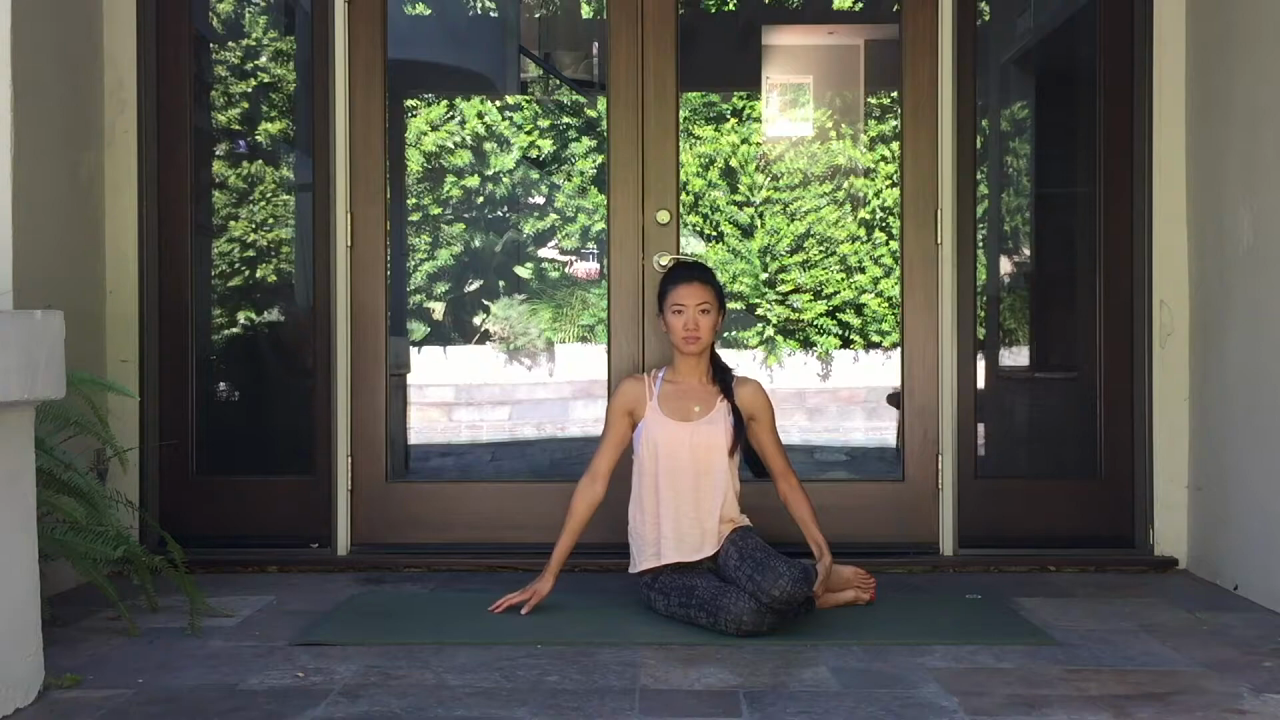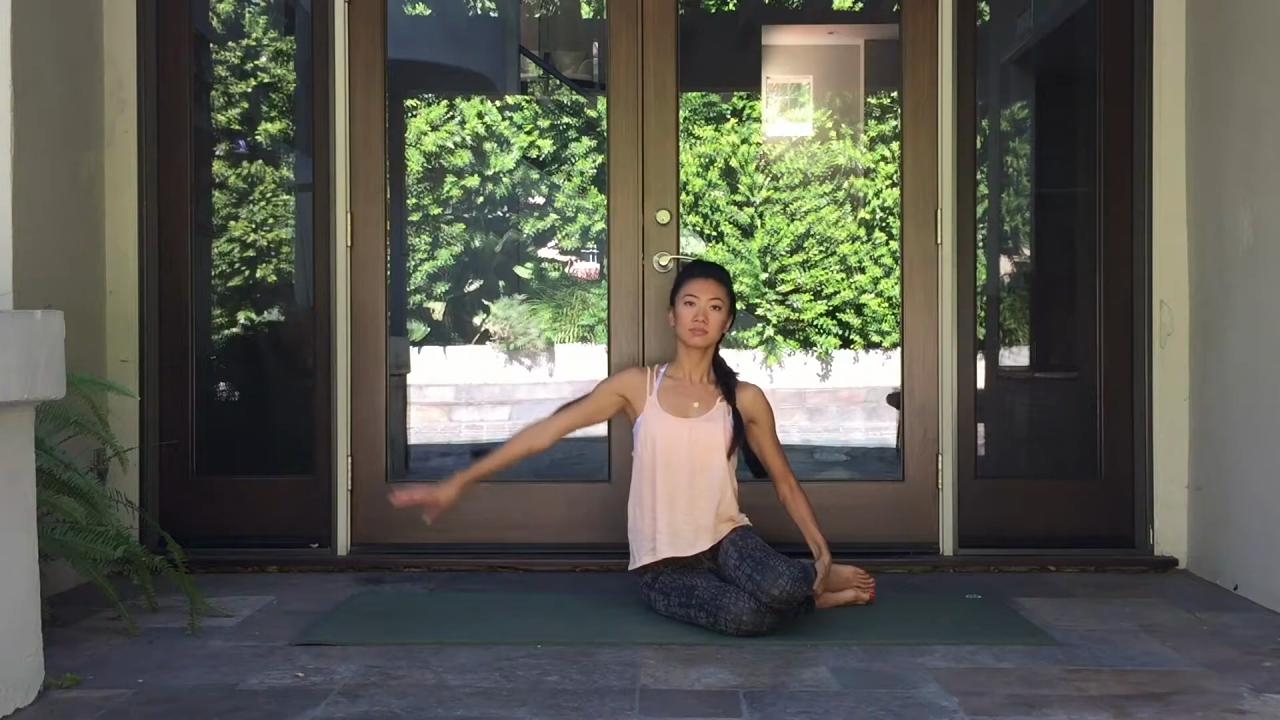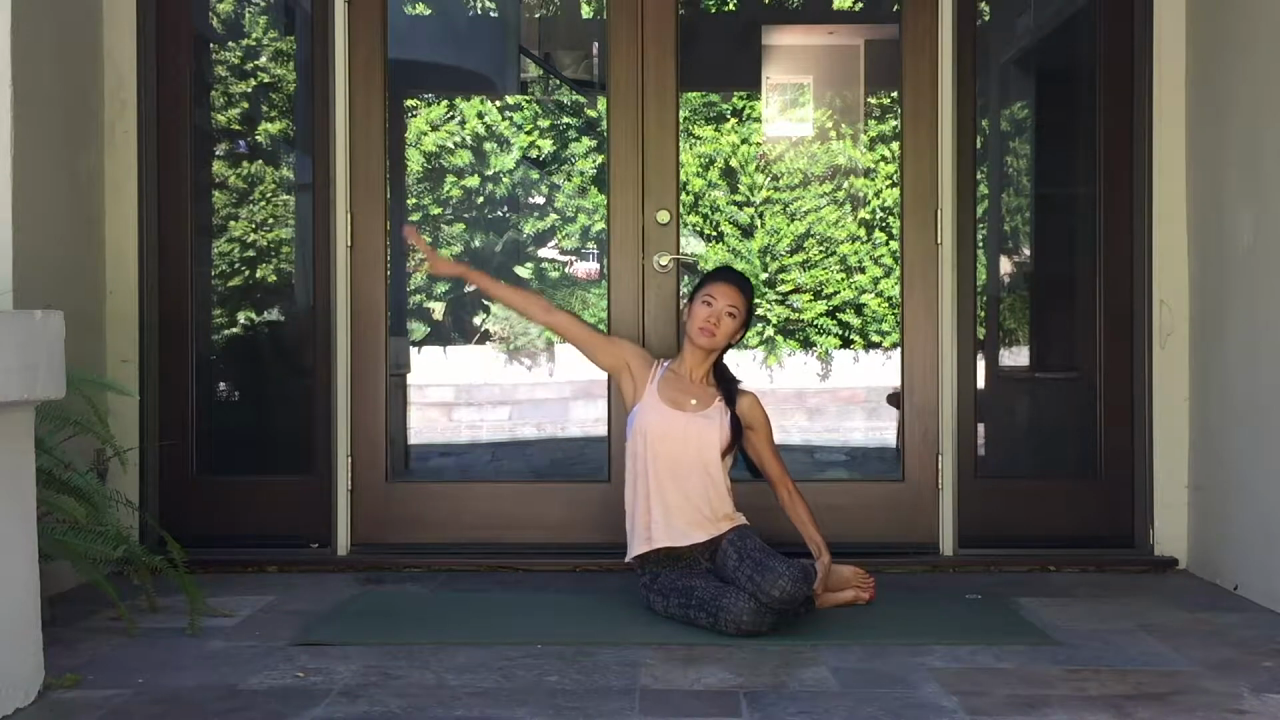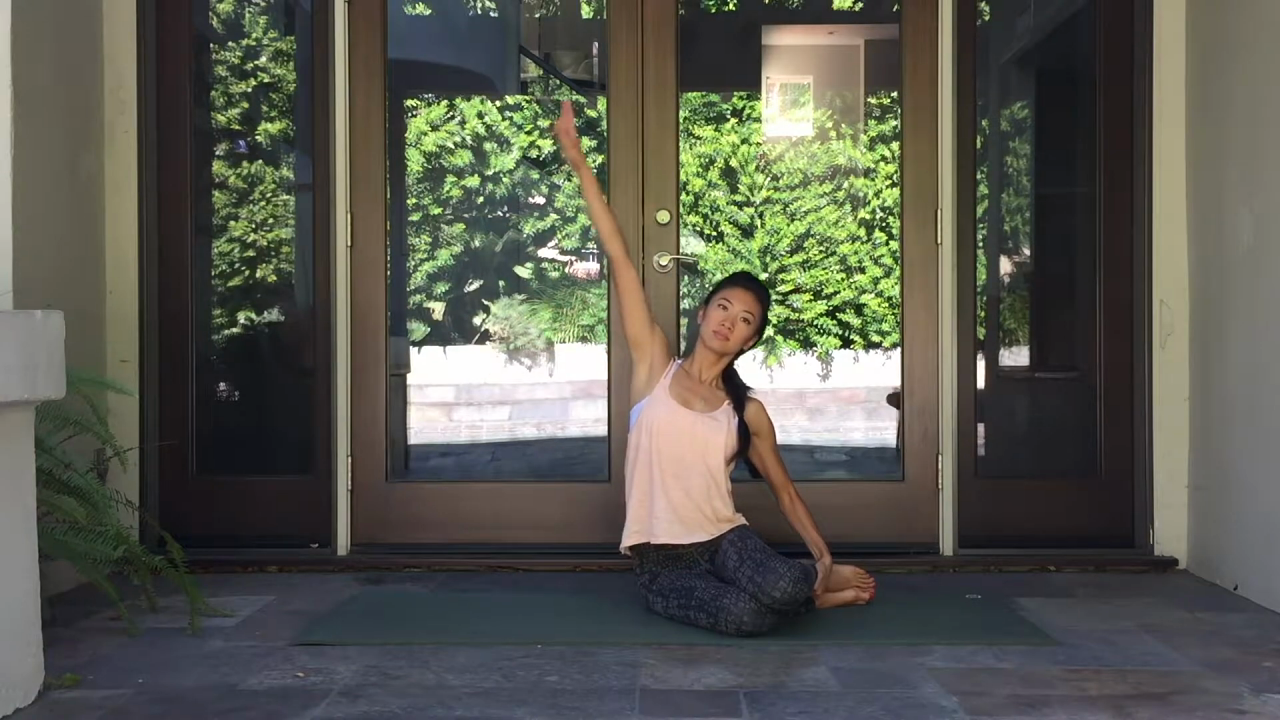
dt=0.4s
person 1, frame 1
left shoulder: (745, 395)
right shoulder: (635, 393)
left elbow: (784, 479)
right elbow: (594, 481)
left wrist: (823, 552)
right wrist: (550, 572)
left hip: (728, 541)
right hip: (662, 567)
left knee: (782, 587)
right knee: (746, 616)
left ankle: (819, 577)
right ankle: (813, 592)
person 1, frame 2
left shoulder: (746, 399)
right shoulder: (638, 385)
left elbow: (785, 481)
right elbow: (547, 430)
left wrist: (823, 552)
right wrist: (460, 482)
left hip: (726, 540)
right hip: (663, 565)
left knee: (783, 585)
right knee: (746, 614)
left ankle: (817, 576)
right ankle: (812, 590)
person 1, frame 3
left shoulder: (742, 407)
right shoulder: (639, 370)
left elbow: (782, 484)
right elbow: (556, 318)
left wrist: (822, 557)
right wrist: (462, 270)
left hip: (724, 538)
right hip: (660, 559)
left knee: (783, 588)
right knee: (739, 617)
left ankle: (820, 577)
person 1, frame 4
left shoulder: (747, 413)
right shoulder: (654, 365)
left elbow: (782, 488)
right elbow: (619, 260)
left wrist: (824, 558)
right wrist: (580, 166)
left hip: (724, 538)
right hip: (661, 557)
left knee: (781, 588)
right knee: (744, 617)
left ankle: (821, 582)
right ankle: (809, 593)
